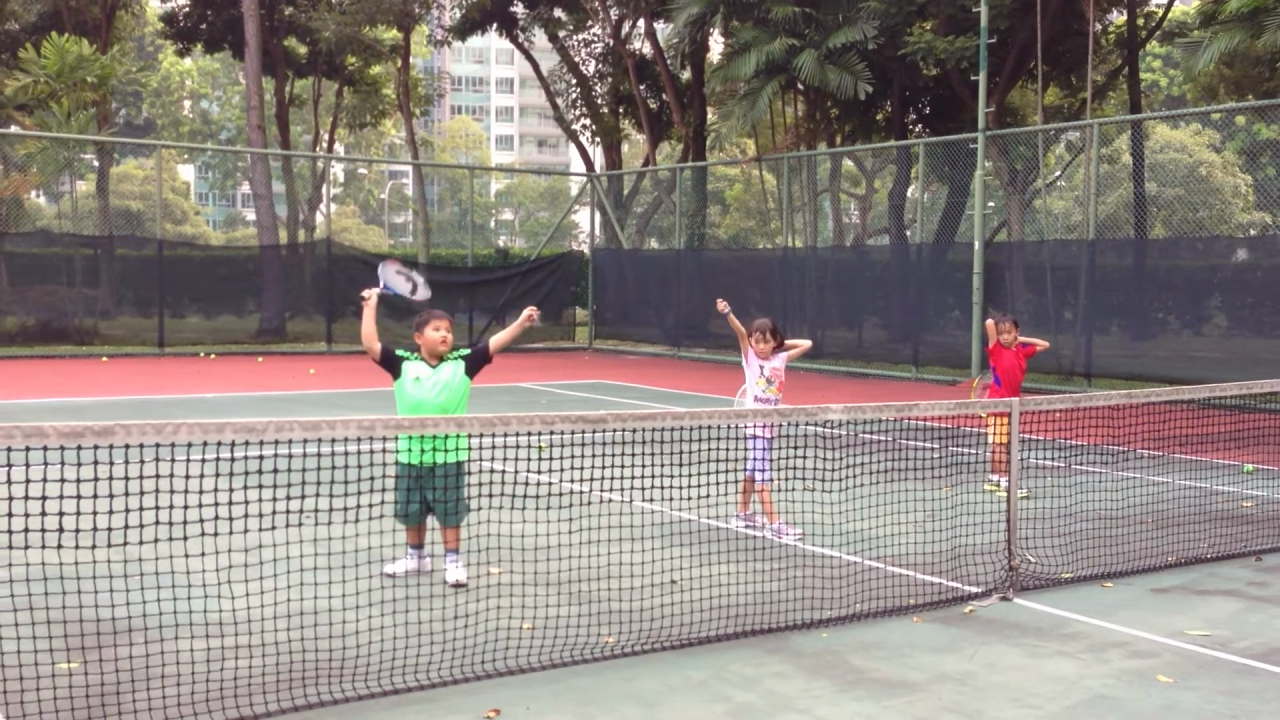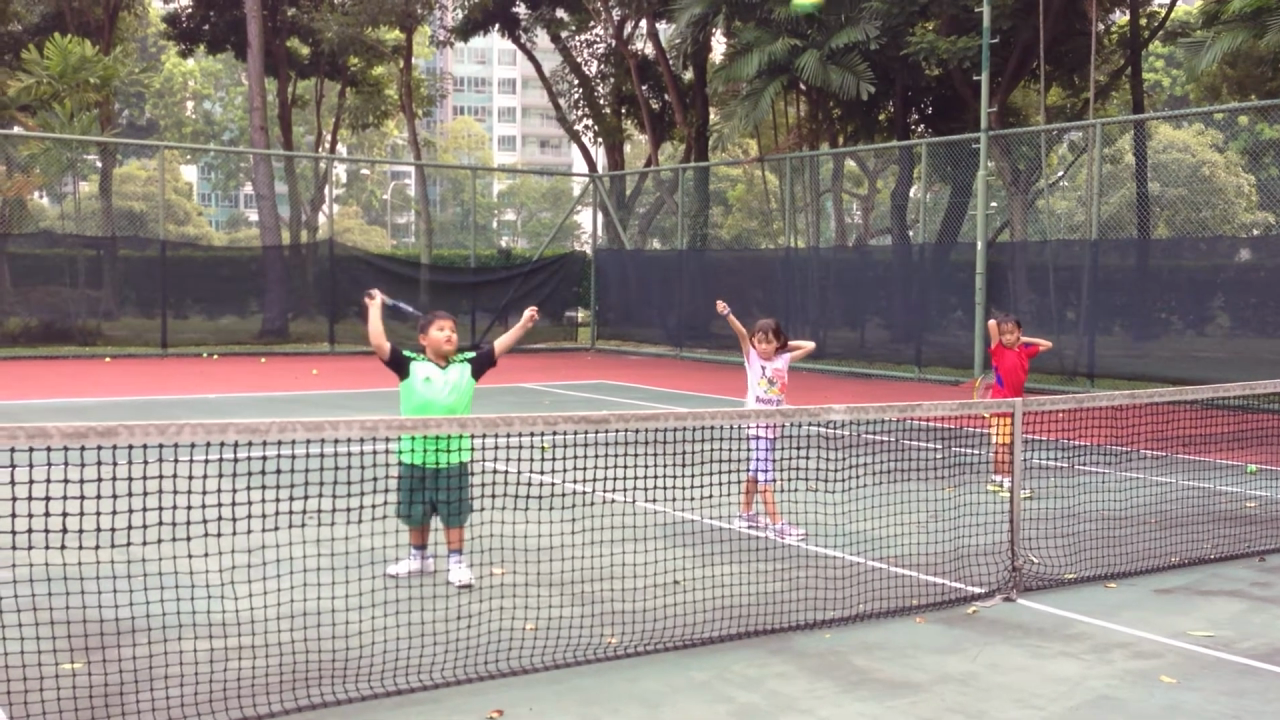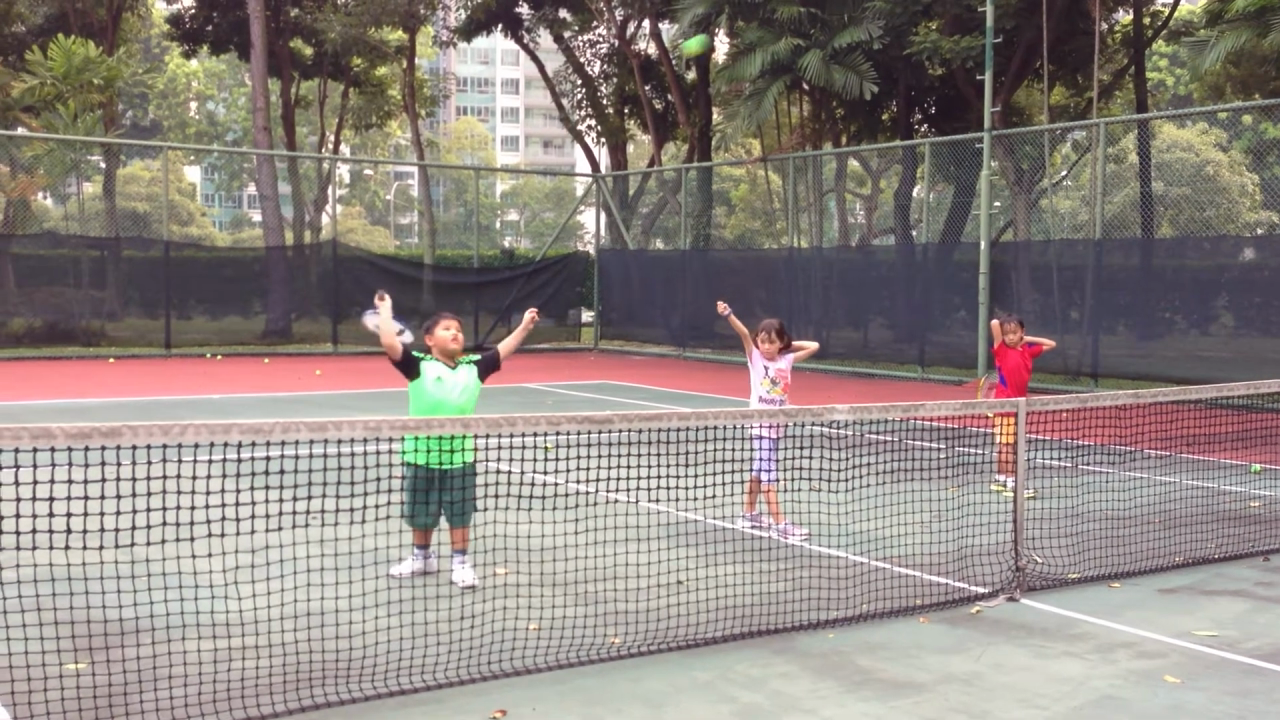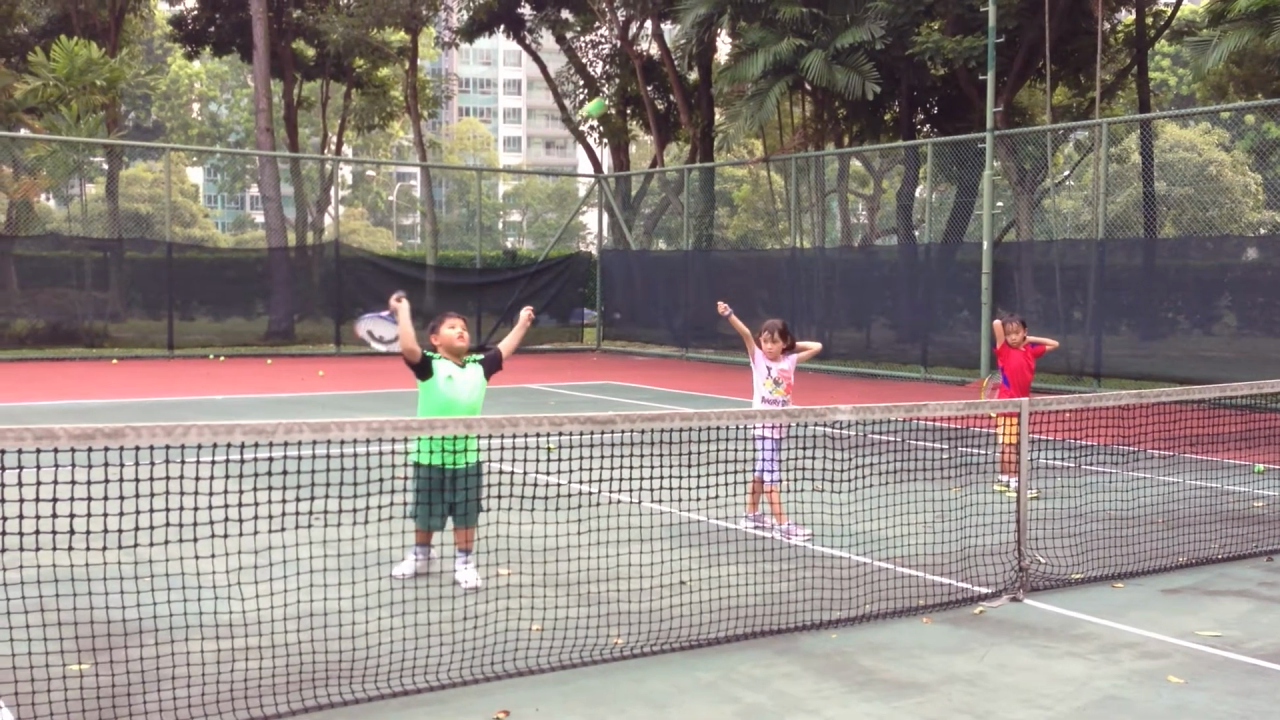
dt=0.1s
person 1, frame 1
left shoulder: (462, 363)
right shoulder: (403, 364)
left elbow: (494, 343)
right elbow: (370, 344)
left wrist: (521, 322)
right wrist: (370, 308)
left hip: (449, 453)
right hip: (412, 453)
left knee: (451, 512)
right knee: (412, 511)
left ankle: (453, 563)
right ankle: (416, 557)
person 1, frame 2
left shoulder: (467, 365)
right shoulder: (409, 364)
left elbow: (499, 346)
right elbow: (378, 344)
left wrist: (523, 323)
right wrist: (375, 307)
left hip: (453, 455)
right hip: (415, 454)
left knee: (454, 513)
right knee: (416, 513)
left ankle: (456, 563)
right ankle: (419, 558)
person 1, frame 3
left shoulder: (473, 367)
right shoulder: (419, 366)
left elbow: (502, 351)
right elbow: (390, 345)
left wrist: (525, 325)
right wrist: (385, 312)
left hip: (460, 455)
right hip: (423, 454)
left knee: (460, 514)
right knee: (420, 514)
left ankle: (461, 564)
right ankle: (422, 558)
person 1, frame 4
left shoulder: (479, 366)
right shoulder: (429, 364)
left elbow: (503, 351)
right elbow: (408, 347)
left wrist: (522, 323)
right wrist: (402, 312)
left hip: (467, 455)
right hip: (431, 453)
left knee: (466, 514)
right knee: (427, 513)
left ankle: (465, 564)
right ankle: (420, 556)
person 2, frame 1
left shoulder: (780, 359)
right shoulder: (750, 358)
left elbow: (806, 344)
right elbow: (740, 333)
left wrist: (781, 344)
right wrist: (727, 313)
left hip: (770, 423)
right hip: (756, 423)
left knee: (752, 471)
right knee: (763, 474)
left ankle: (743, 514)
right ankle: (773, 523)
person 2, frame 2
left shoulder: (783, 360)
right shoulder: (752, 358)
left elbow: (810, 345)
right elbow: (741, 334)
left wrist: (783, 345)
right wrist: (727, 314)
left hip: (773, 423)
right hip: (758, 423)
left knee: (755, 471)
right knee: (765, 475)
left ankle: (745, 515)
right ankle: (776, 524)
person 2, frame 3
left shoulder: (787, 360)
right shoulder: (755, 358)
left elbow: (814, 346)
right elbow: (744, 334)
left wrist: (790, 344)
right wrist: (728, 314)
left hip: (776, 423)
right hip: (761, 424)
left knee: (758, 471)
right knee: (768, 474)
left ankle: (748, 514)
right ankle: (779, 524)
person 2, frame 4
left shoulder: (789, 361)
right shoulder: (758, 358)
left elbow: (816, 346)
right elbow: (745, 334)
left wrist: (792, 344)
right wrist: (728, 314)
left hip: (779, 424)
right hip: (764, 424)
left knee: (761, 472)
right knee: (771, 475)
left ankle: (751, 515)
right ankle: (782, 524)
person 3, frame 1
left shoulder: (1022, 351)
right shoulder: (996, 350)
left elbow: (1045, 345)
right elbow: (989, 323)
left wrist: (1022, 339)
right wrist: (994, 326)
left knee: (999, 444)
right knee: (1000, 444)
left ankle: (994, 479)
right ankle: (1004, 483)
person 3, frame 2
left shoulder: (1024, 351)
right shoulder: (998, 350)
left elbow: (1048, 345)
right elbow: (991, 323)
left wrist: (1024, 339)
right wrist: (997, 327)
left knee: (1002, 445)
right knee: (1003, 445)
left ankle: (997, 480)
right ankle: (1007, 483)
person 3, frame 3
left shoulder: (1028, 351)
right shoulder: (1001, 350)
left elbow: (1051, 344)
right elbow: (994, 323)
left wrist: (1028, 339)
right wrist: (999, 324)
left knee: (1006, 445)
right knee: (1007, 444)
left ankle: (1000, 479)
right ankle: (1011, 483)
person 3, frame 4
left shoulder: (1031, 350)
right shoulder: (1004, 350)
left elbow: (1054, 344)
right elbow: (996, 323)
left wrist: (1030, 339)
right wrist: (1002, 326)
left knee: (1009, 445)
right knee: (1010, 445)
left ankle: (1003, 479)
right ankle: (1014, 483)
